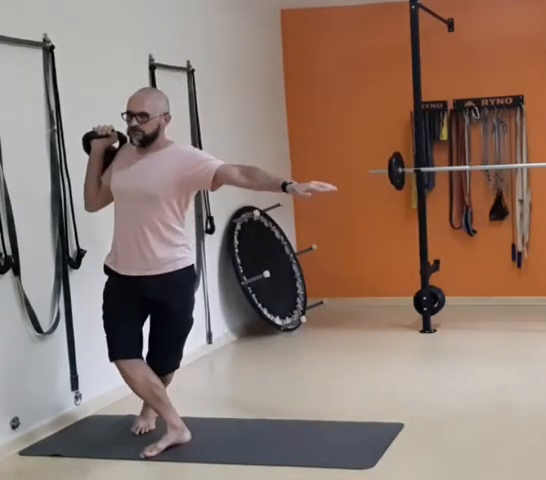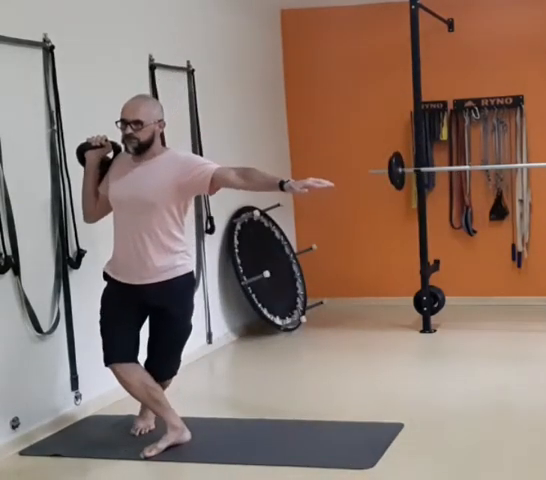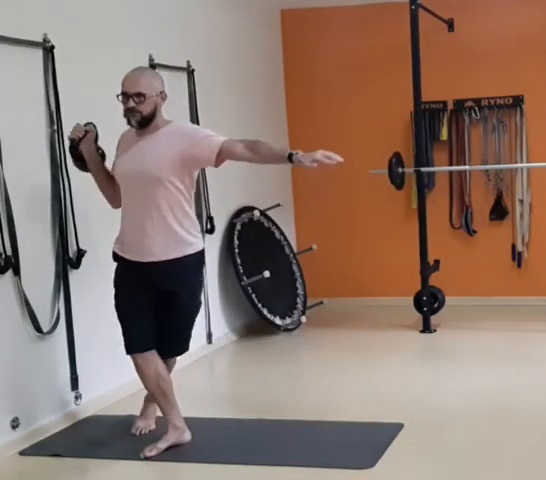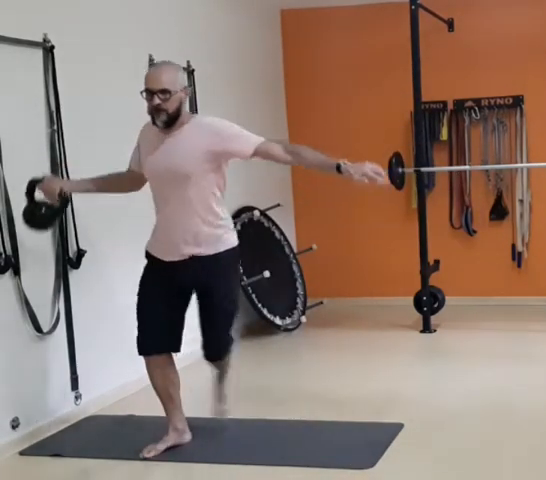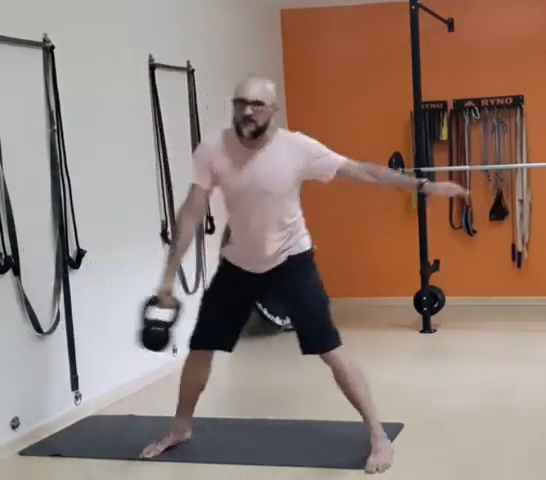
dt=0.4s
person 1, frame 1
left shoulder: (184, 158)
right shoulder: (123, 156)
left elbow: (239, 174)
right elbow: (92, 202)
left wrist: (289, 186)
right wrist: (96, 153)
left hip: (171, 275)
right hip: (123, 275)
left knee: (164, 360)
right knee: (125, 356)
left ankle: (151, 407)
right ankle: (174, 426)
person 1, frame 2
left shoulder: (181, 165)
right shoulder: (118, 165)
left elbow: (236, 176)
right elbow: (90, 214)
left wrist: (286, 184)
right wrist: (91, 164)
left hip: (170, 281)
right hip: (121, 282)
left knee: (162, 367)
right knee: (120, 362)
left ankle: (150, 407)
right ankle: (174, 426)
person 1, frame 3
left shoulder: (185, 137)
right shoulder: (125, 141)
left elbow: (242, 148)
left wrist: (295, 157)
right wrist: (89, 152)
left hip: (179, 261)
right hip: (131, 262)
left knee: (169, 348)
right knee: (142, 350)
left ankle: (151, 404)
right ankle: (176, 427)
person 1, frame 4
left shoulder: (214, 131)
right shoulder: (148, 135)
left elbow: (282, 151)
right elbow: (132, 179)
left wrist: (343, 167)
right wrist: (70, 185)
left hip: (213, 256)
right hip: (164, 259)
left knee: (216, 348)
right knee: (154, 350)
left ankle: (221, 384)
right ankle: (177, 427)
person 1, frame 5
left shoulder: (298, 147)
right shoulder: (213, 149)
left elbow: (362, 171)
right elbow: (191, 213)
left wrist: (423, 185)
right wrist: (169, 277)
left hip: (290, 262)
right hip: (237, 265)
left knee: (330, 351)
right knee: (200, 348)
left ankle: (377, 435)
right ankle: (180, 429)
